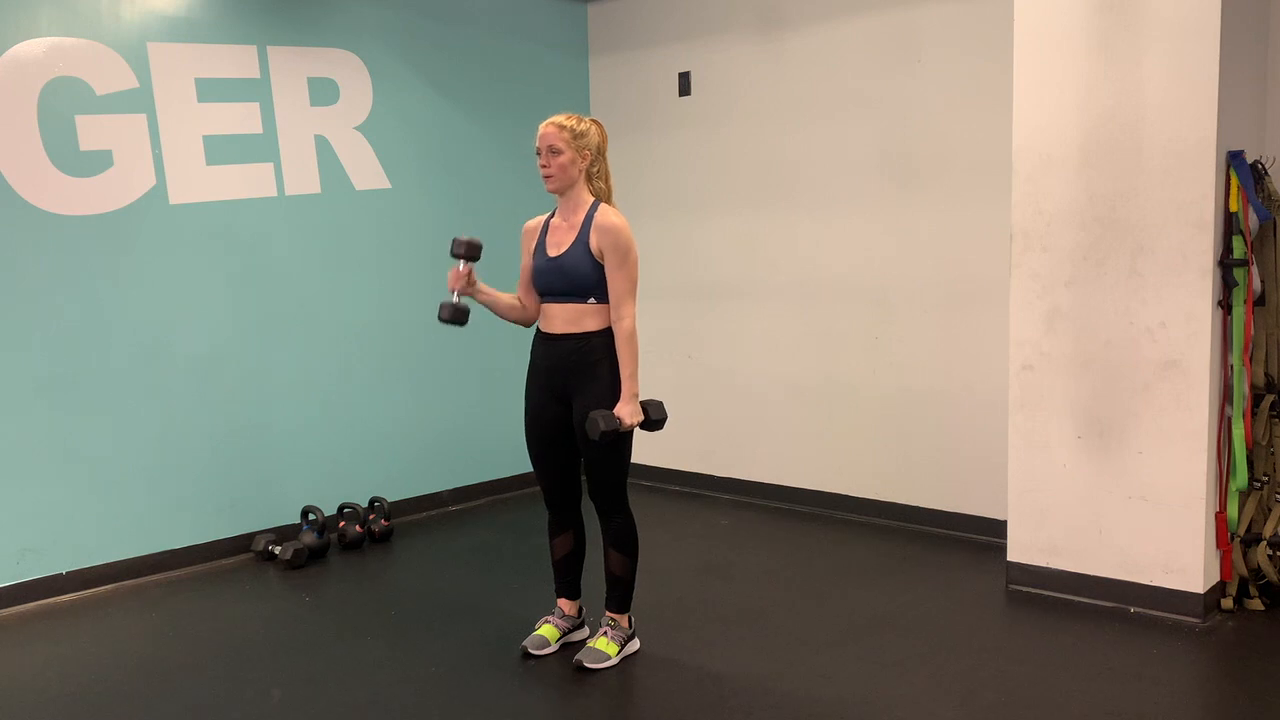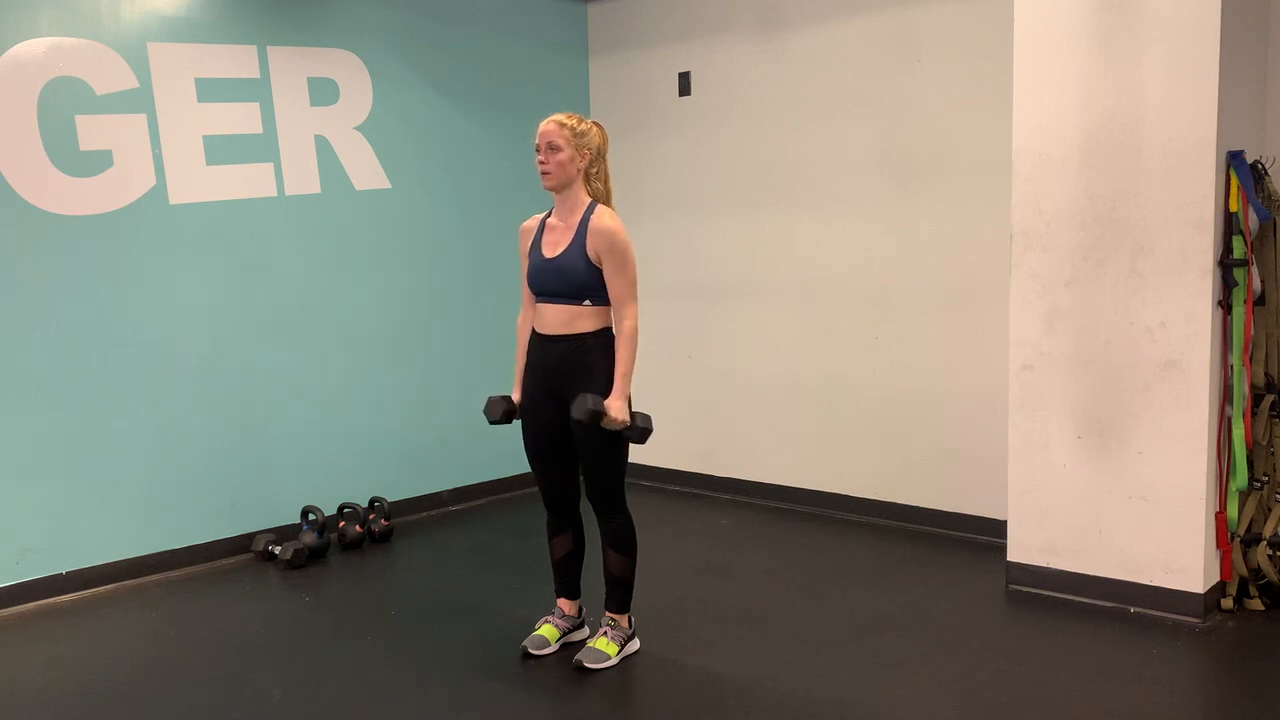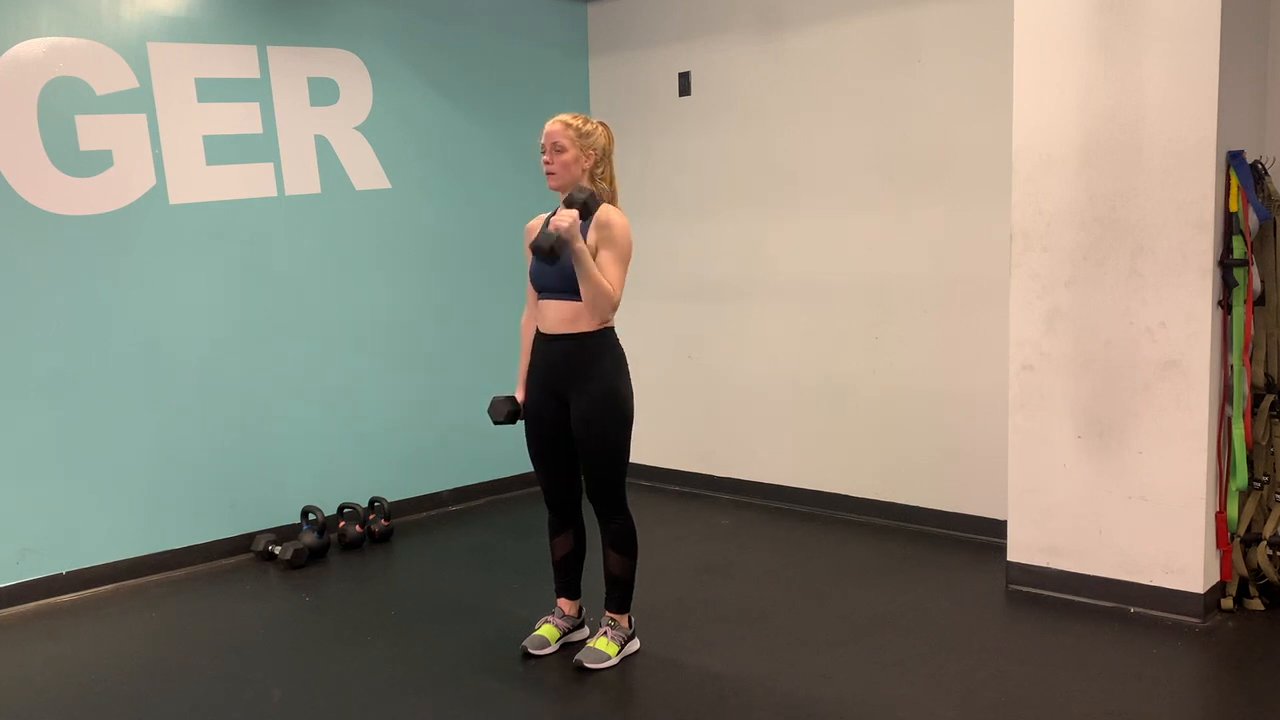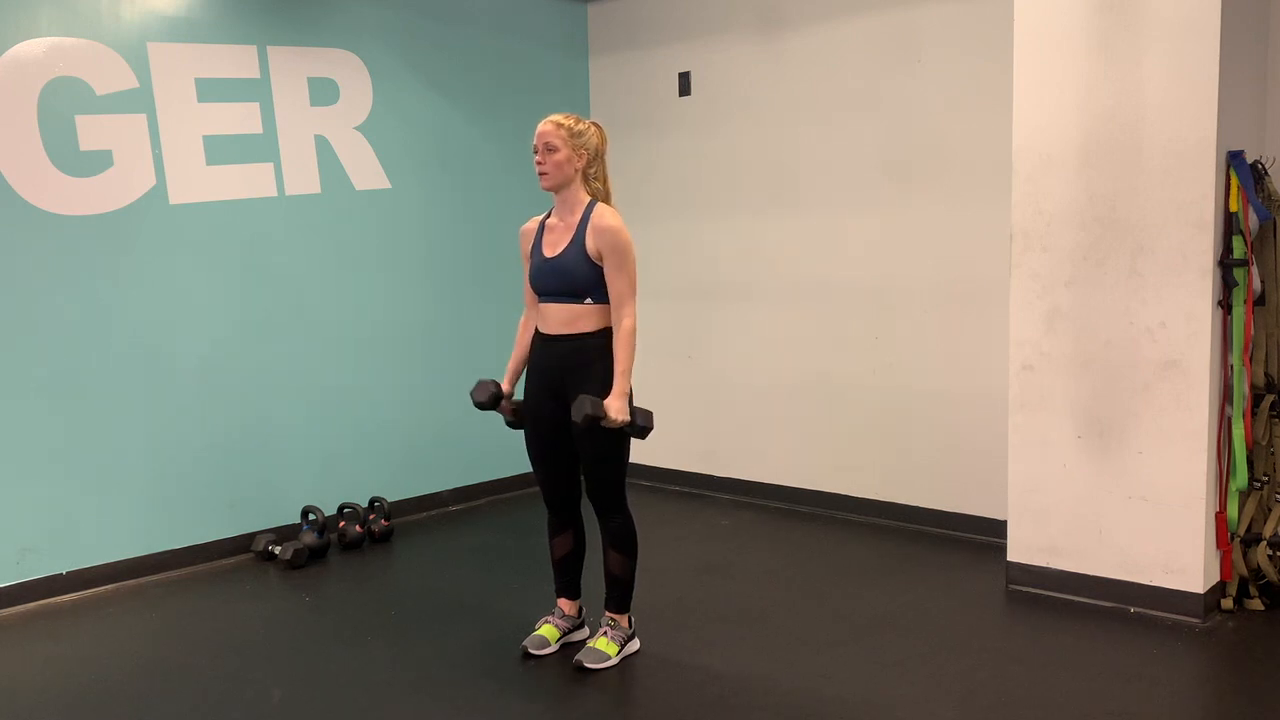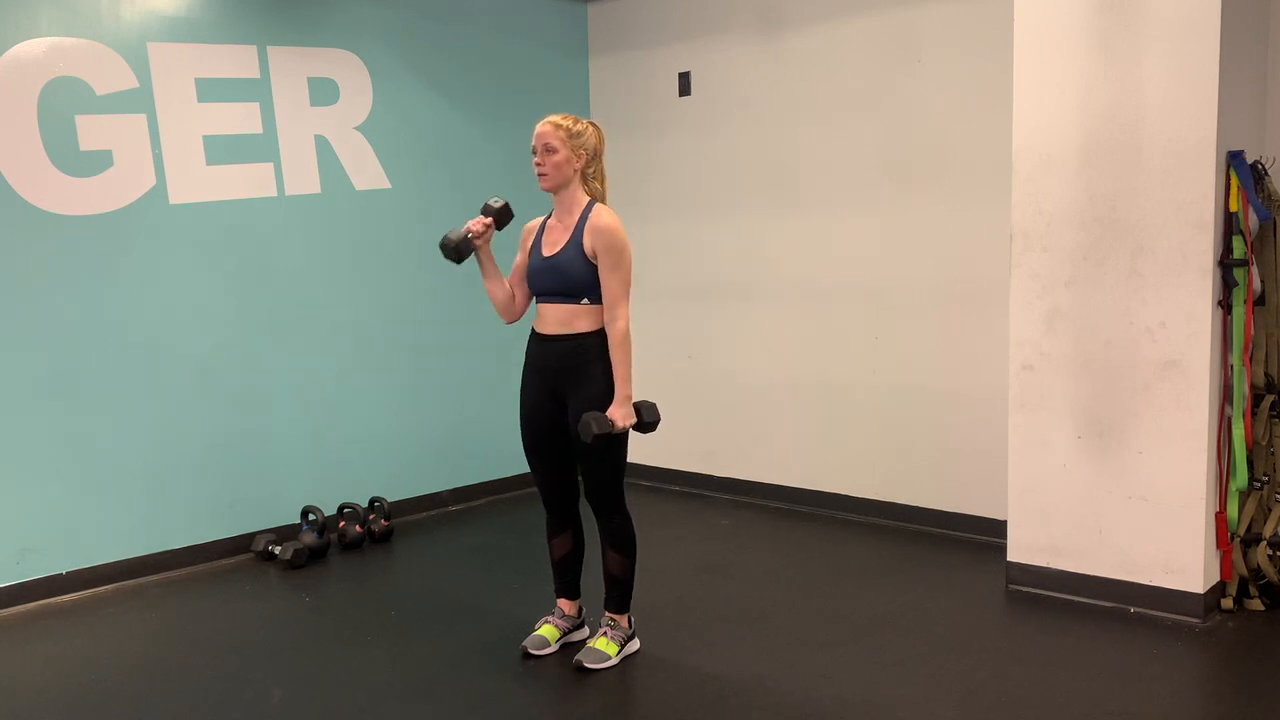
dt=1s
person 1, frame 1
left shoulder: (608, 225)
right shoulder: (534, 230)
left elbow: (625, 315)
right elbow: (527, 308)
left wrist: (629, 393)
right wrist: (476, 290)
left hip: (596, 367)
right hip: (544, 368)
left knee: (608, 500)
right knee: (558, 498)
left ankle: (618, 623)
right ankle: (566, 611)
person 1, frame 2
left shoulder: (604, 227)
right shoulder: (531, 230)
left elbow: (626, 317)
left wrist: (620, 392)
right wrist: (518, 383)
left hip: (591, 368)
right hip: (542, 371)
left knee: (606, 501)
right knee: (556, 499)
left ankle: (619, 624)
right ankle: (567, 611)
person 1, frame 3
left shoulder: (608, 222)
right shoulder: (537, 226)
left elbow: (605, 306)
left wrist: (576, 242)
right wrist: (522, 381)
left hip: (595, 368)
right hip: (546, 369)
left knee: (607, 500)
right knee: (558, 498)
left ankle: (620, 624)
right ankle: (568, 611)
person 1, frame 4
left shoulder: (604, 224)
right shoulder: (531, 231)
left elbow: (624, 315)
left wrist: (618, 390)
right wrist: (509, 379)
left hip: (591, 367)
right hip: (544, 371)
left knee: (607, 501)
right knee: (557, 500)
left ankle: (619, 623)
right ankle: (566, 611)
person 1, frame 5
left shoulder: (602, 224)
right shoulder: (533, 230)
left elbow: (618, 317)
right elbow: (510, 308)
left wrist: (622, 396)
right wrist: (484, 253)
left hip: (589, 369)
right hip: (539, 368)
left knee: (605, 500)
right knee: (555, 499)
left ankle: (618, 623)
right ankle: (566, 611)
